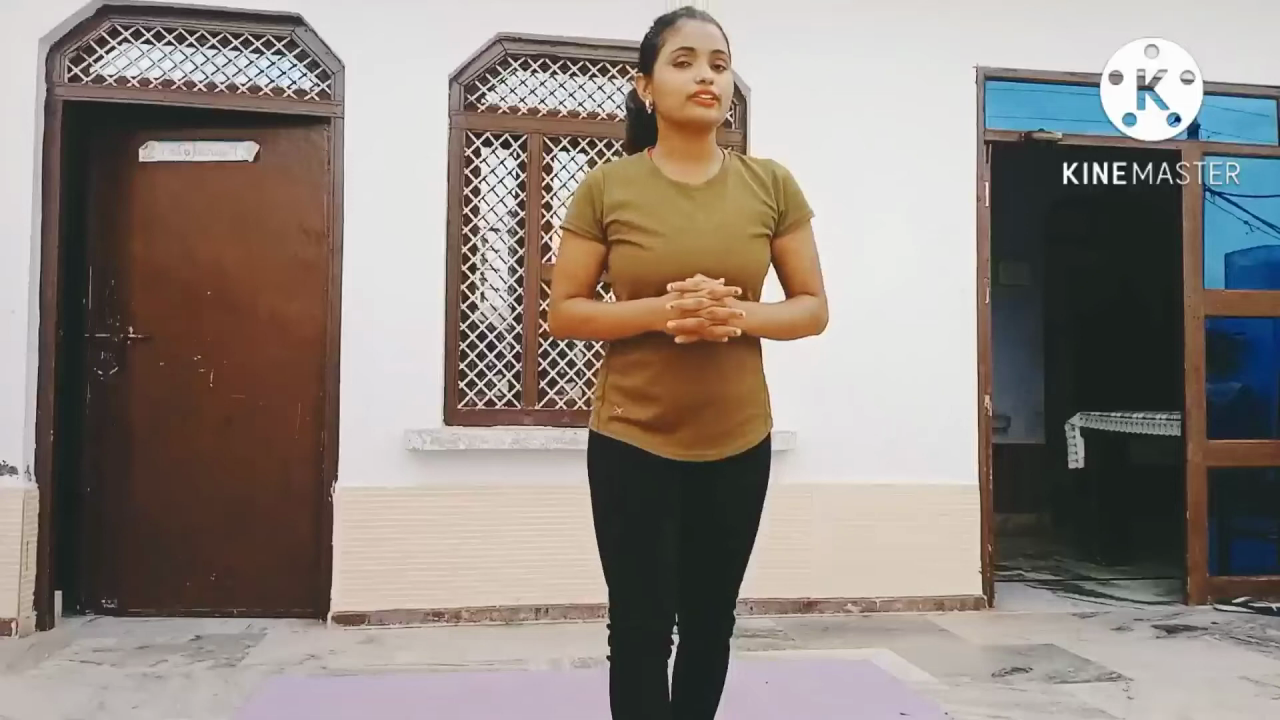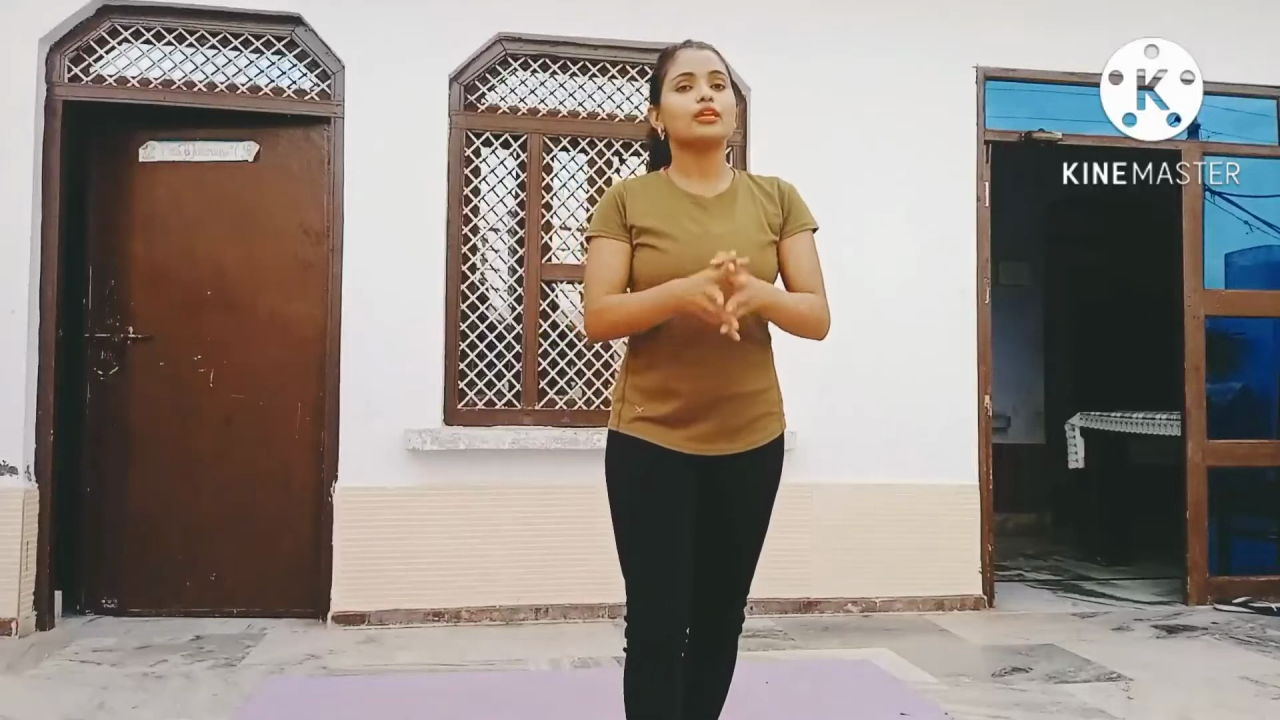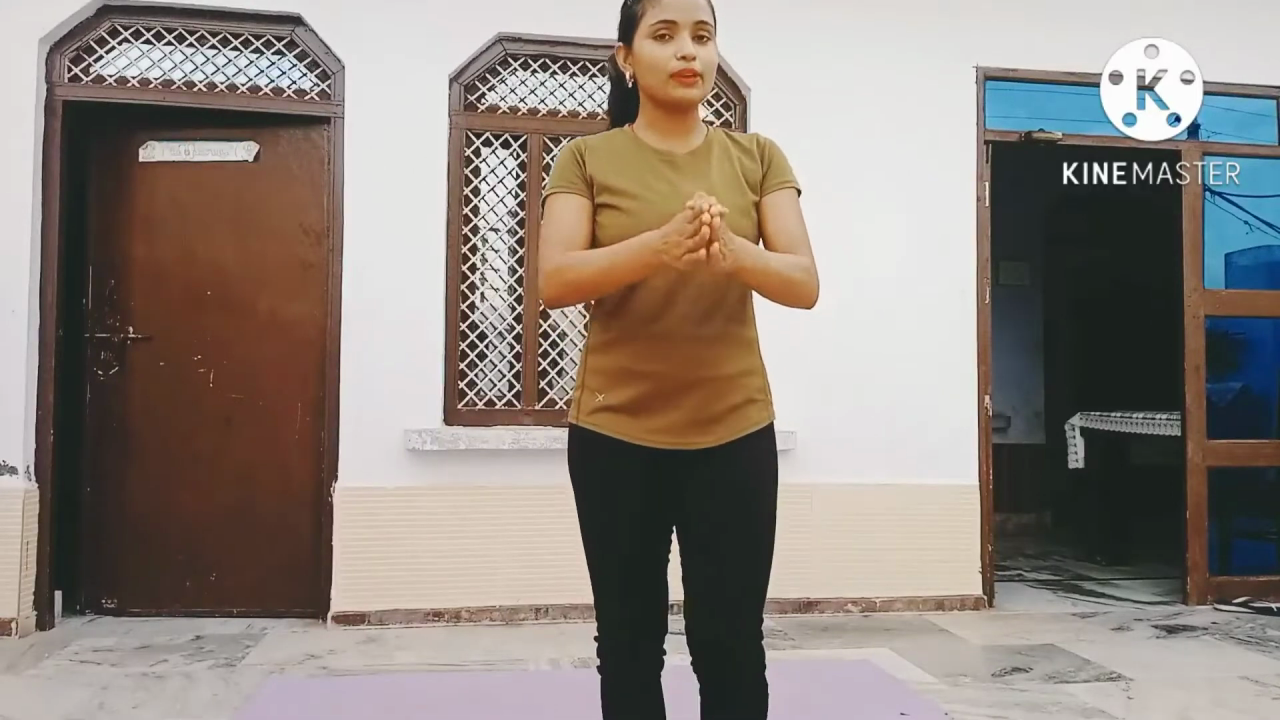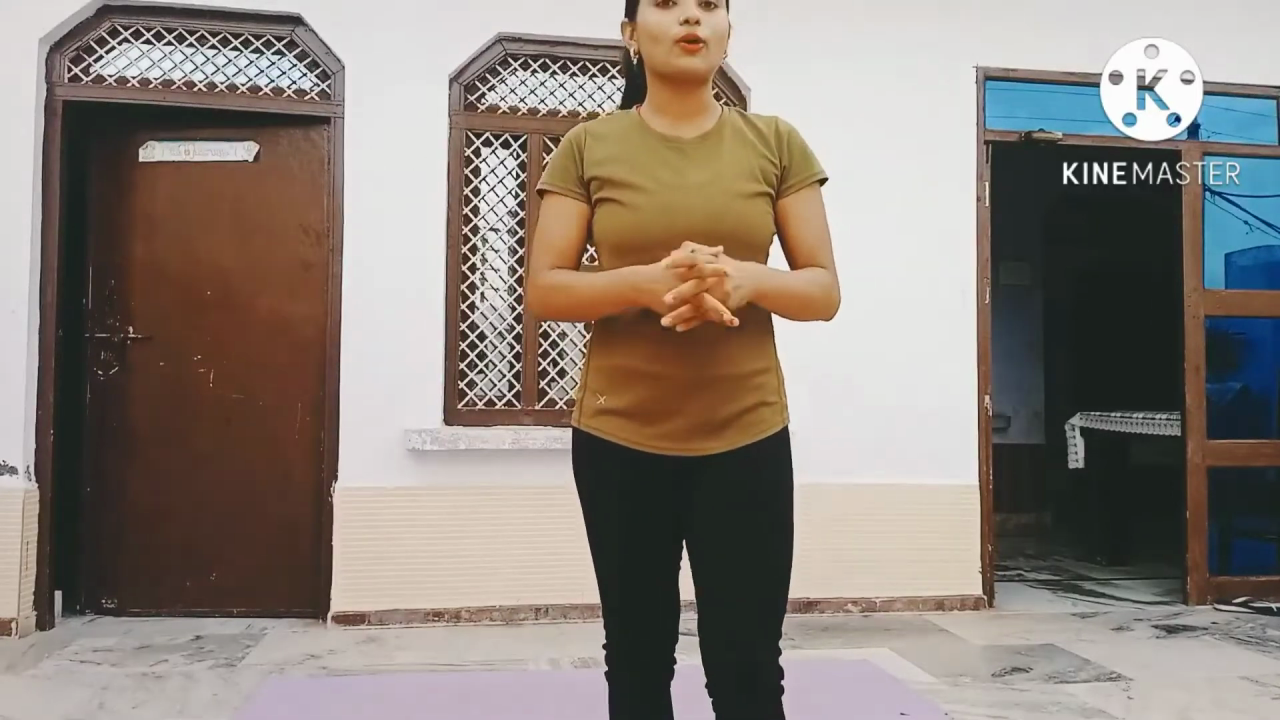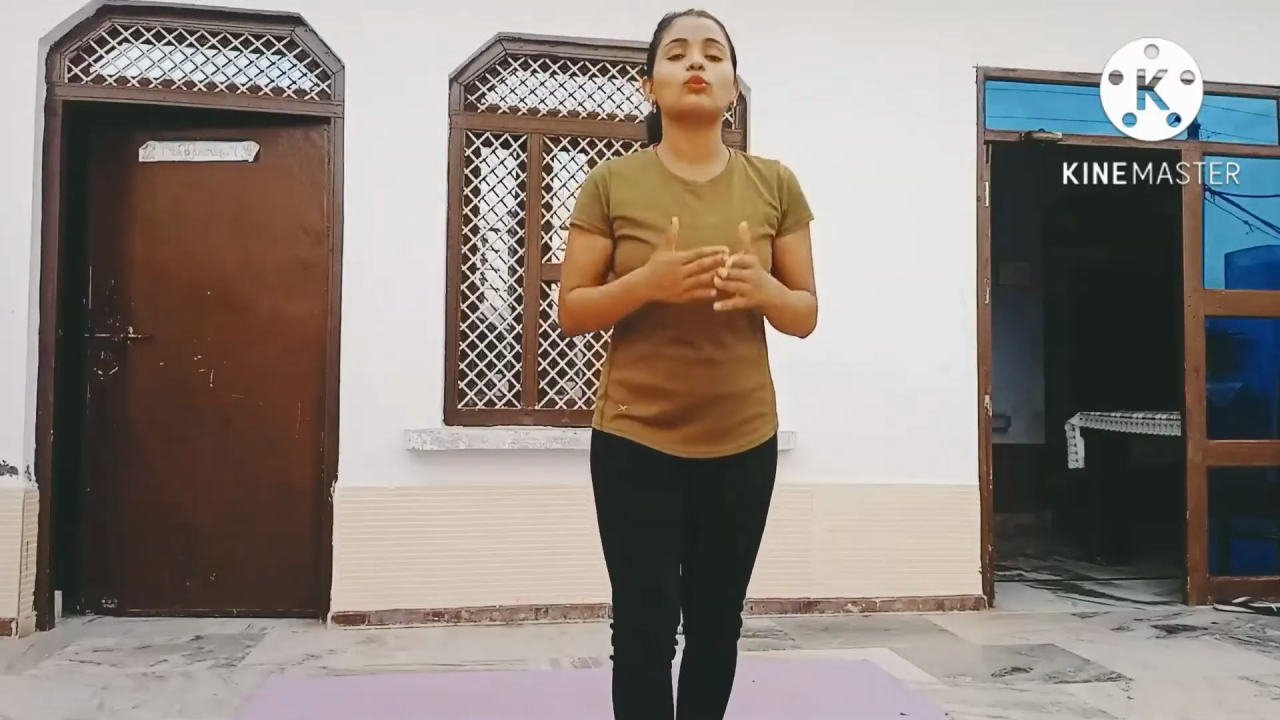
dt=1s
person 1, frame 1
left shoulder: (772, 186)
right shoulder: (605, 188)
left elbow: (813, 307)
right elbow: (563, 313)
left wrist: (741, 316)
right wrist: (659, 311)
left hip: (737, 447)
right hip: (631, 443)
left knee: (710, 622)
right knee: (641, 629)
person 1, frame 2
left shoulder: (777, 199)
right shoulder: (625, 200)
left elbow: (817, 318)
right elbow: (596, 320)
left wrist: (752, 293)
right wrist: (684, 292)
left hip: (751, 442)
right hip: (650, 442)
left knee: (719, 620)
right knee: (656, 625)
person 1, frame 3
left shoulder: (757, 157)
right shoulder: (585, 158)
left elbow: (805, 285)
right elbow: (552, 282)
left wrist: (729, 247)
right wrist: (665, 242)
left hip: (734, 433)
right hip: (615, 435)
left knee: (731, 651)
right knee: (629, 647)
person 1, frame 4
left shoulder: (775, 144)
right shoulder: (587, 148)
left elbow: (825, 293)
right elbow: (541, 295)
left wrist: (748, 279)
right wrist: (646, 282)
left hip: (747, 437)
right hip: (619, 438)
right knee: (638, 655)
person 1, frame 5
left shoulder: (776, 185)
right shoulder: (611, 183)
left elbow: (806, 317)
right elbow: (570, 313)
left wrist: (764, 288)
right wrist: (646, 282)
left hip: (742, 442)
right hip: (636, 440)
left knee: (716, 624)
right knee: (644, 630)
